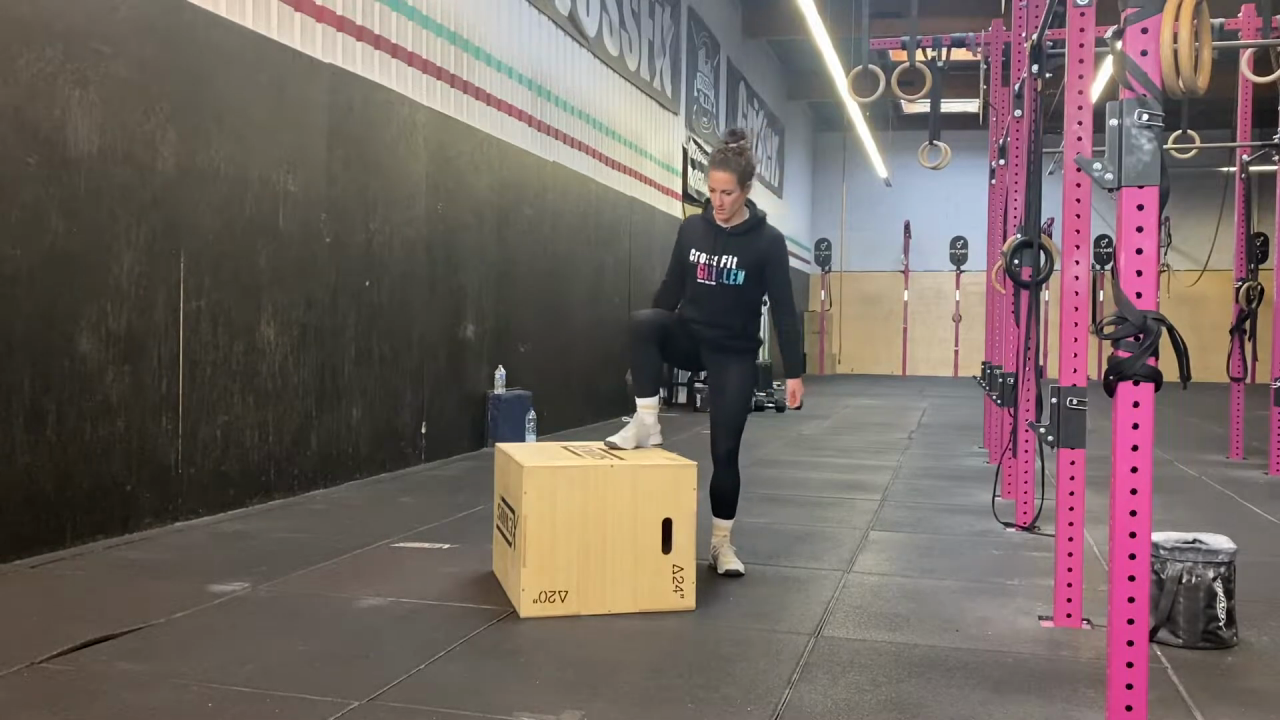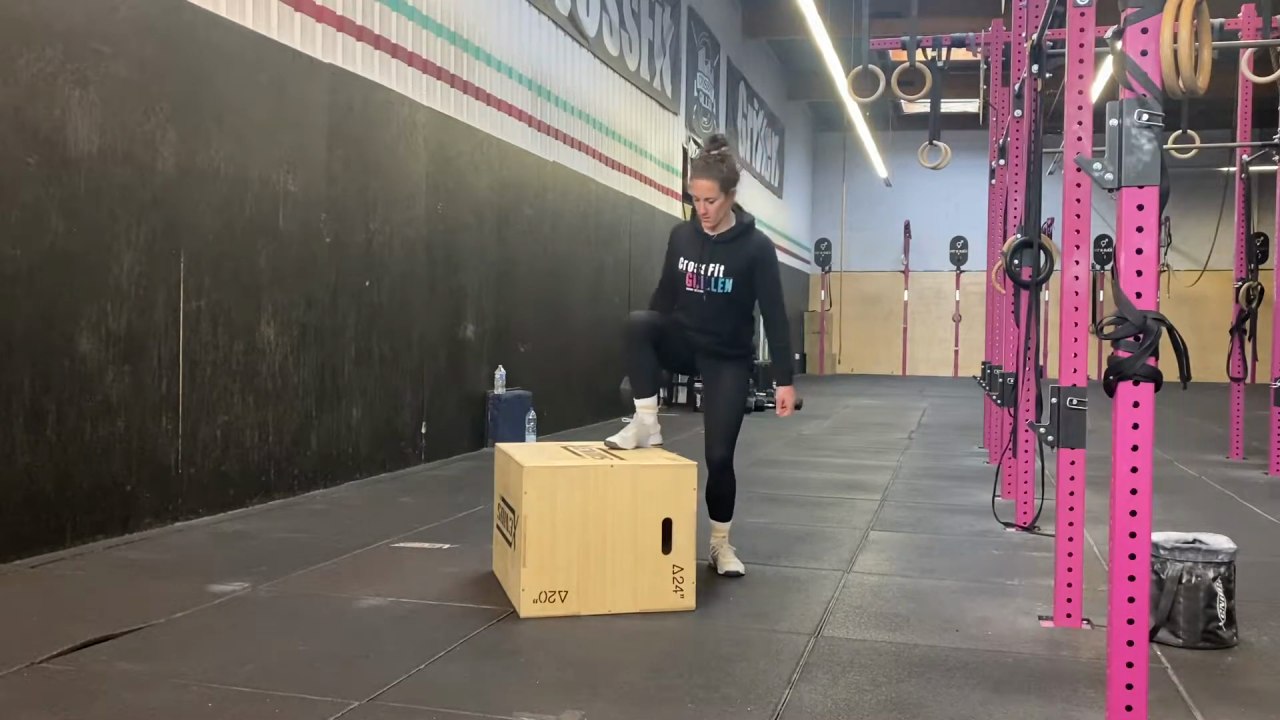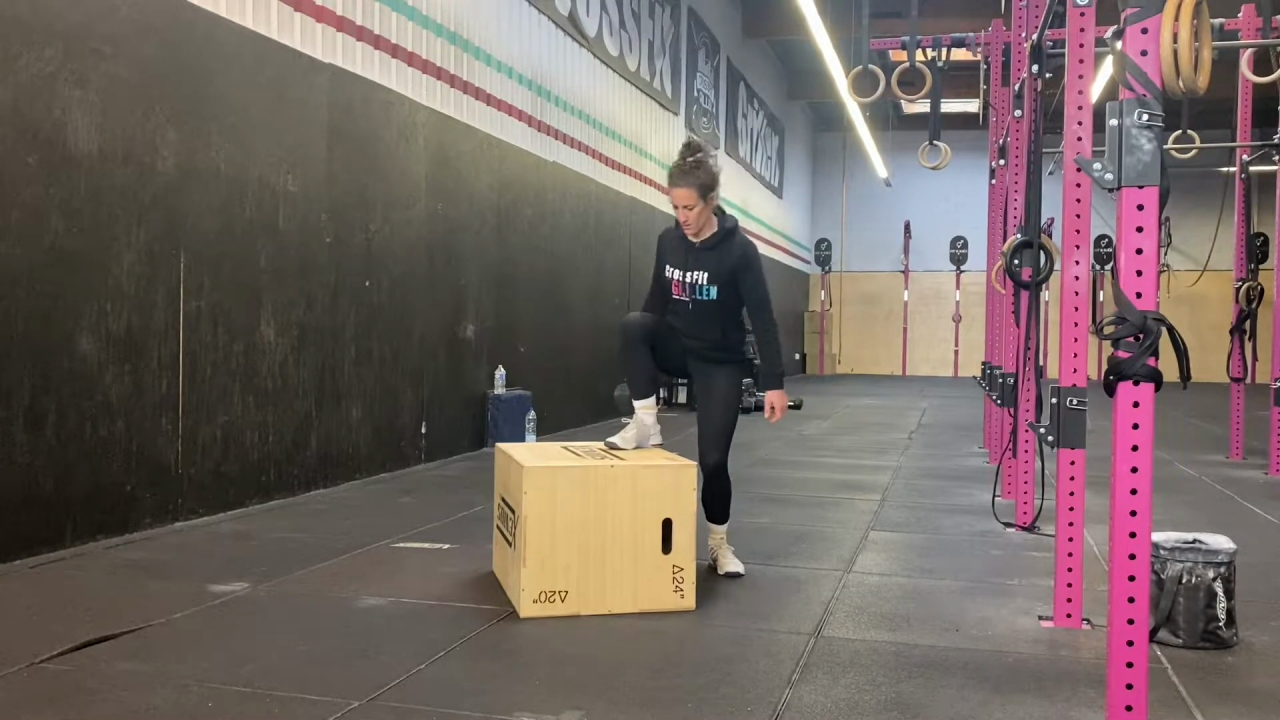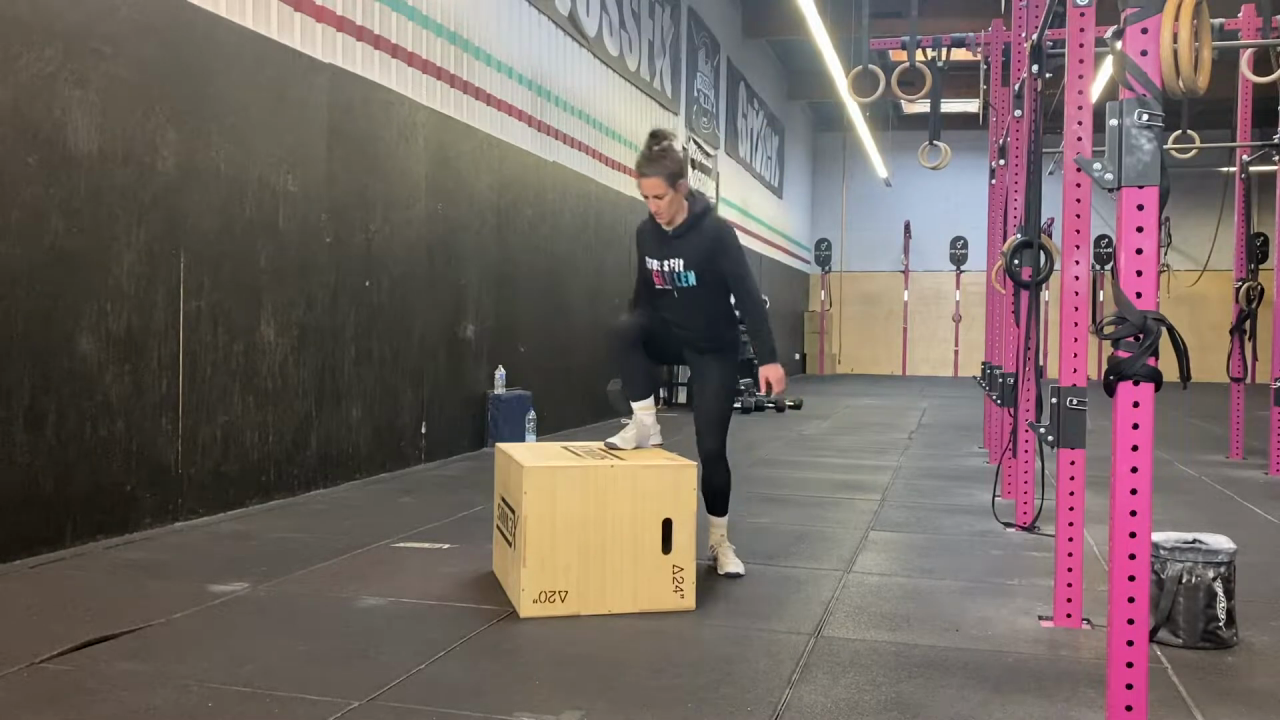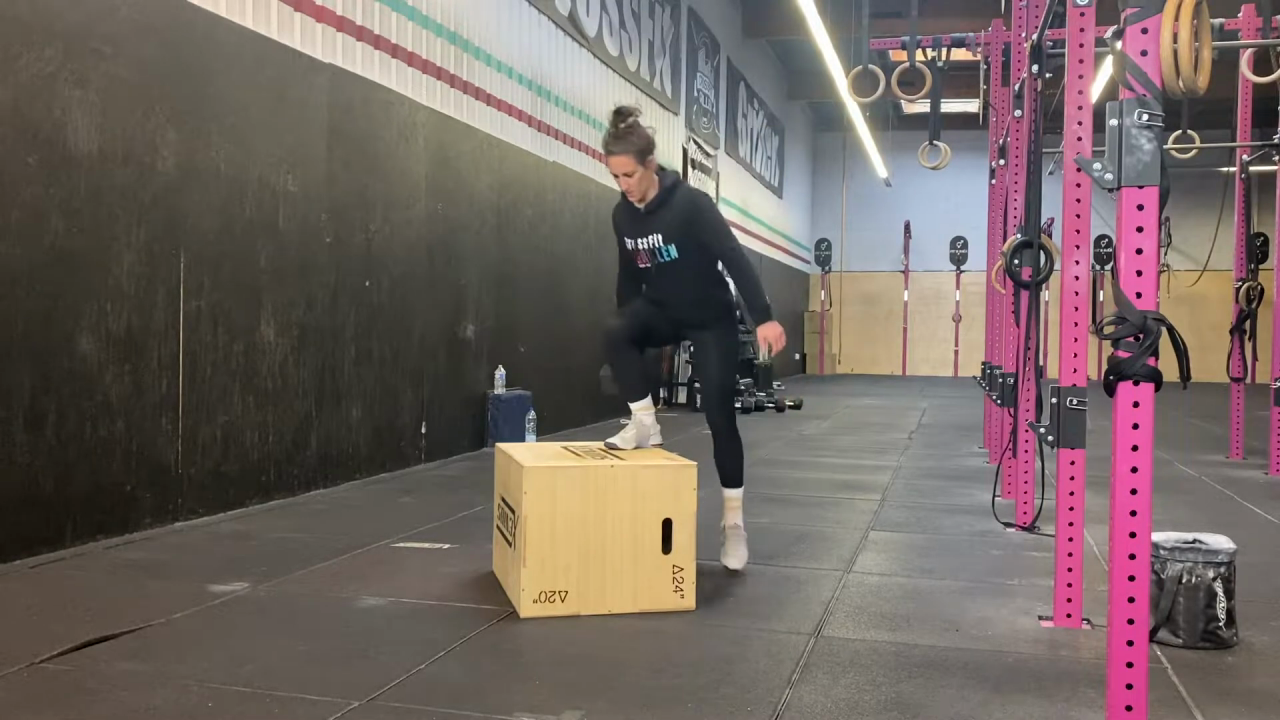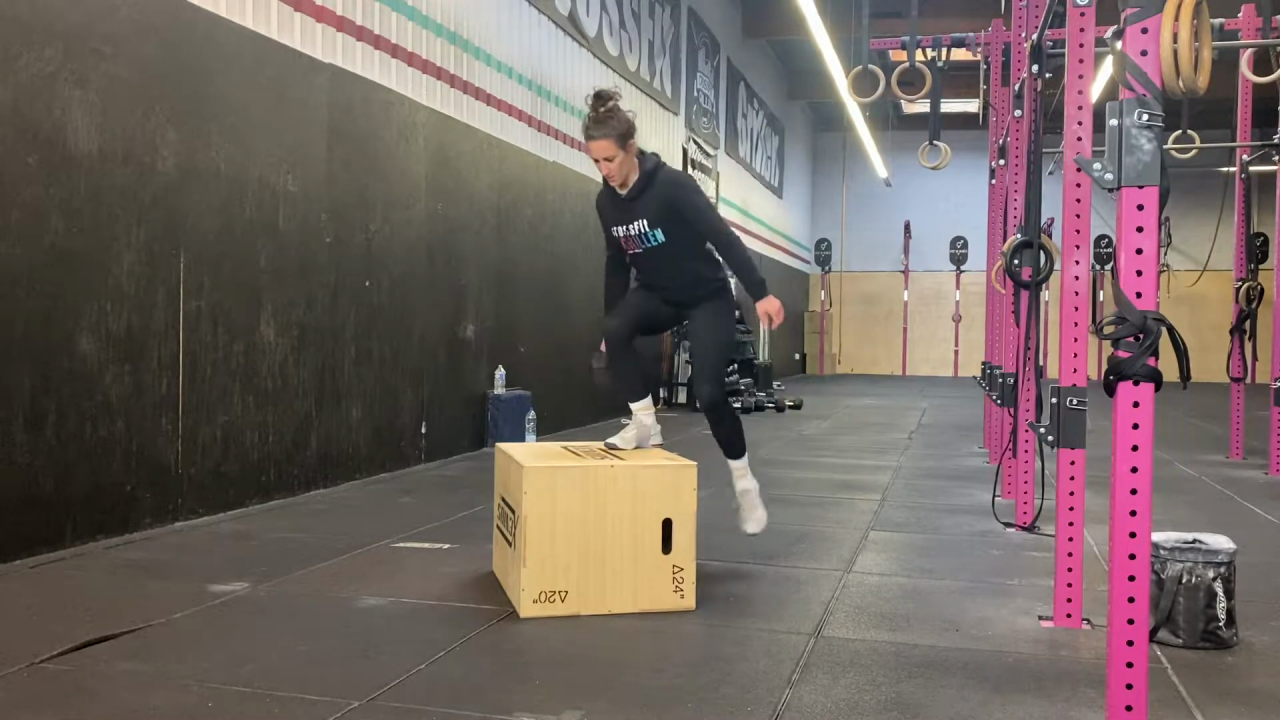
dt=0.1s
person 1, frame 1
left shoulder: (768, 241)
right shoulder: (692, 228)
left elbow: (783, 309)
right elbow: (671, 287)
left wrist: (794, 371)
right wrist: (647, 346)
left hip: (735, 354)
right hip: (688, 338)
left knee: (725, 450)
right knee: (643, 320)
left ankle: (721, 542)
right ankle: (646, 422)
person 1, frame 2
left shoulder: (755, 246)
right shoulder: (681, 235)
left elbow: (774, 314)
right elbow: (665, 294)
left wrist: (785, 378)
right wrist: (646, 354)
left hip: (729, 358)
right hip: (683, 344)
left knee: (719, 455)
right knee: (638, 321)
left ankle: (721, 543)
right ankle: (646, 424)
person 1, frame 3
left shoulder: (739, 251)
right shoulder: (668, 241)
left elbow: (762, 319)
right elbow: (656, 300)
left wrist: (774, 383)
right wrist: (642, 356)
left hip: (721, 362)
right hip: (676, 347)
left knee: (713, 459)
right knee: (633, 323)
left ankle: (719, 544)
right ankle: (645, 424)
person 1, frame 4
left shoulder: (715, 232)
right shoulder: (645, 233)
left elbow: (746, 294)
right elbow: (643, 294)
left wrist: (768, 359)
right wrist: (635, 350)
left hip: (713, 349)
right hip: (667, 334)
left knee: (711, 447)
right knee: (625, 328)
left ankle: (720, 539)
right ankle: (644, 423)
person 1, frame 5
left shoulder: (690, 202)
right shoulder: (623, 214)
left elbow: (735, 260)
right elbow: (628, 275)
left wrist: (764, 319)
right wrist: (627, 337)
left hip: (711, 319)
right hip: (661, 313)
left knee: (719, 418)
right knee: (616, 332)
left ankle: (732, 520)
right ankle: (644, 421)
person 1, frame 6
left shoulder: (671, 185)
right shoulder: (606, 200)
left elbow: (722, 236)
right elbow: (616, 266)
left wrist: (760, 294)
right wrist: (610, 324)
left hip: (708, 298)
right hip: (656, 293)
left knee: (709, 393)
right knee: (616, 330)
left ankle: (743, 481)
right ankle: (644, 422)
